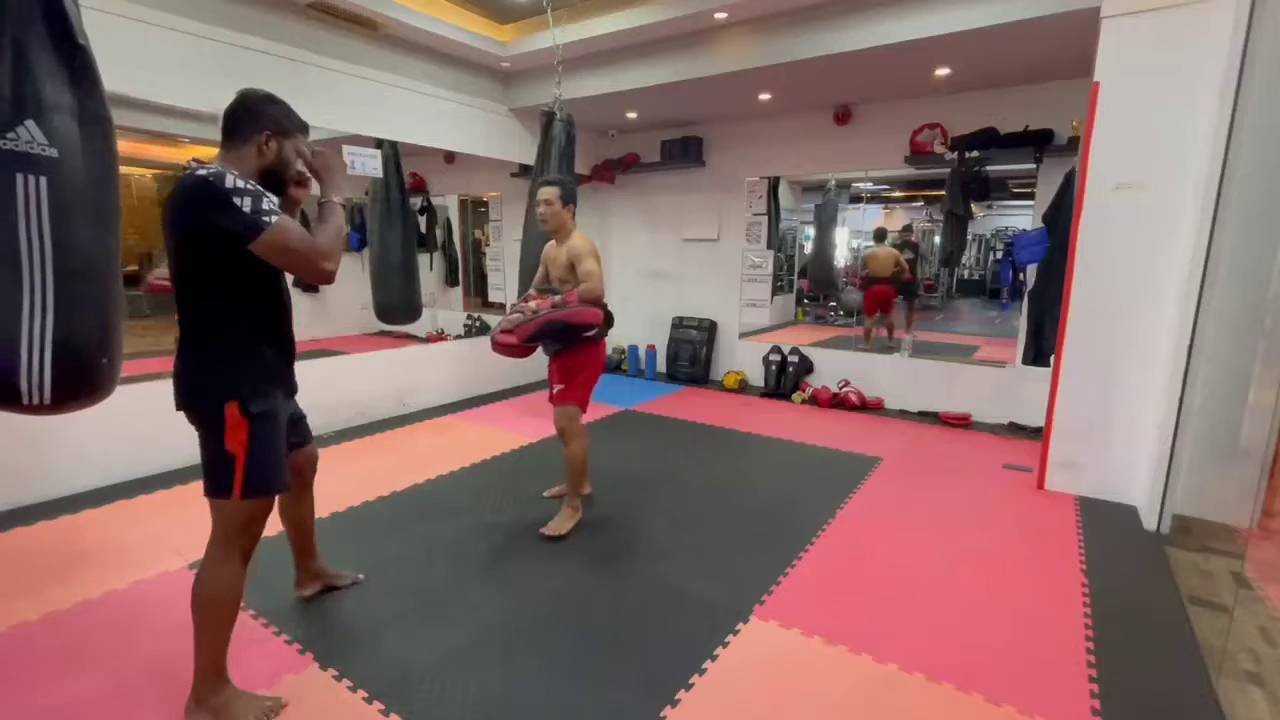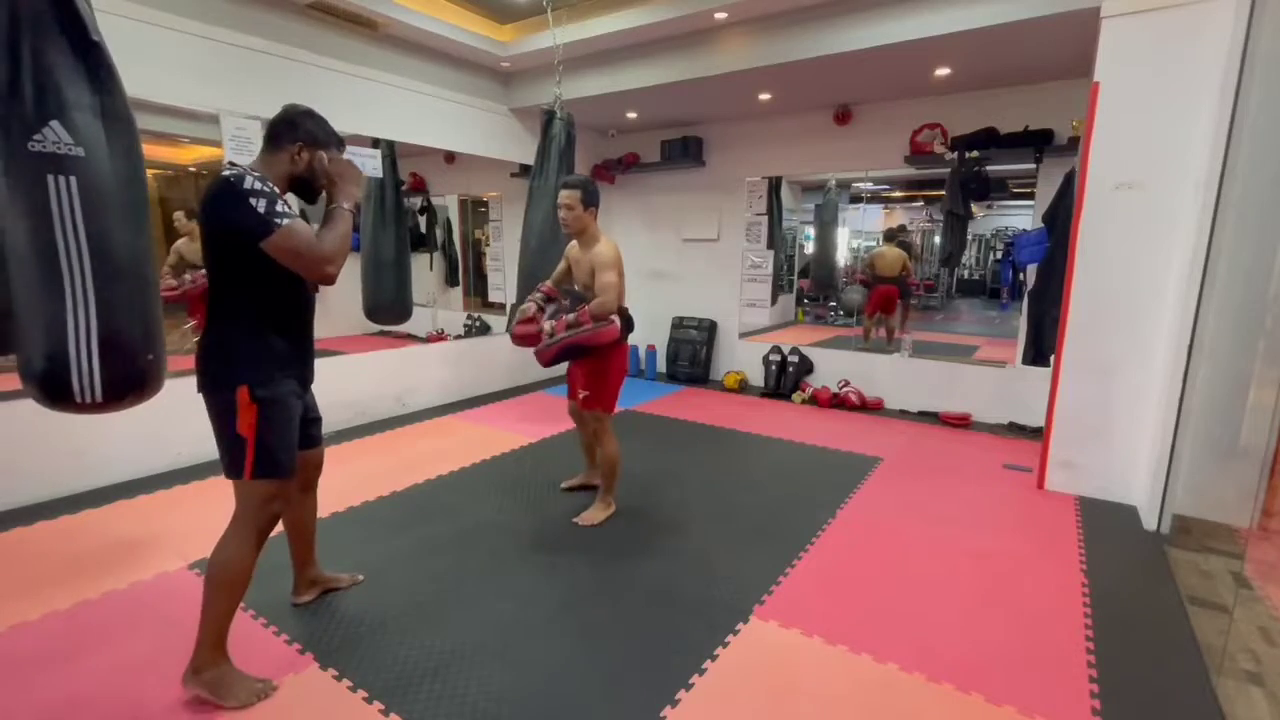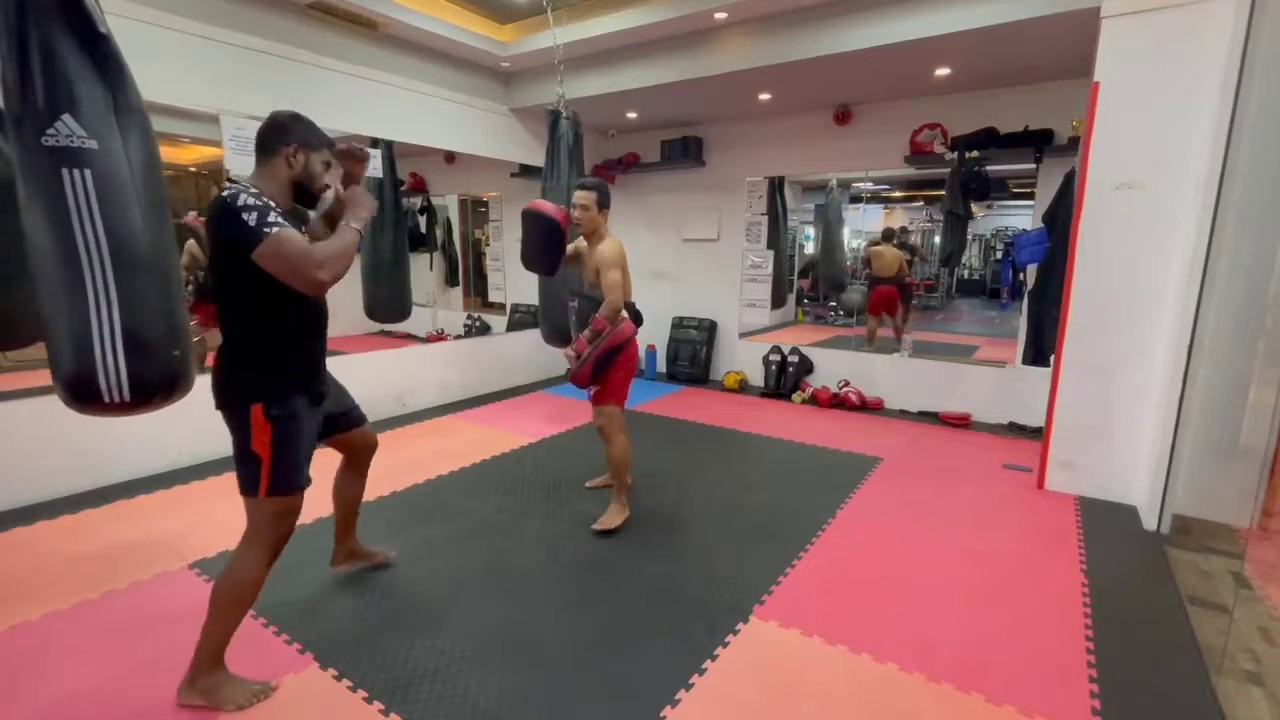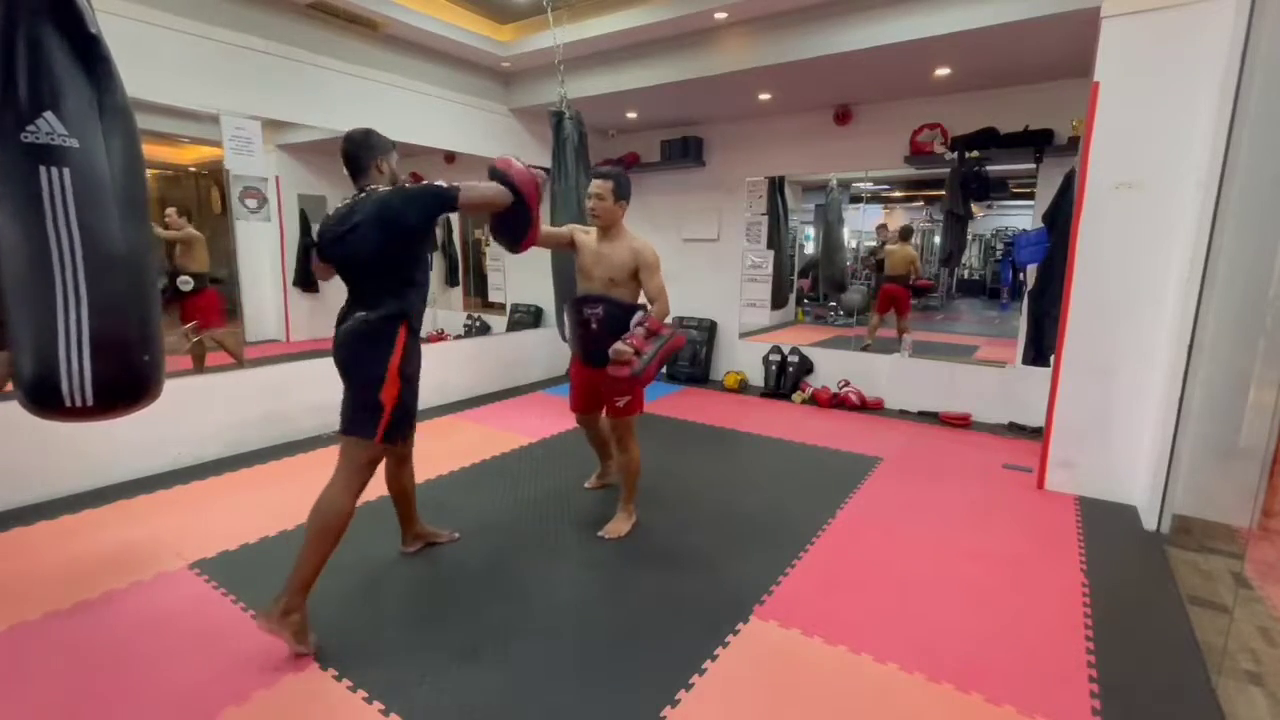
dt=0.5s
person 1, frame 1
left shoulder: (216, 191)
right shoulder: (221, 190)
left elbow: (271, 261)
right elbow: (320, 265)
left wrist: (288, 208)
right wrist: (330, 191)
left hip: (255, 376)
right hip: (234, 386)
left knee: (301, 466)
right knee: (237, 531)
left ankle: (310, 572)
person 1, frame 2
left shoulder: (263, 197)
right shoulder: (242, 190)
left elbow: (308, 260)
right elbow: (323, 265)
left wrist: (334, 205)
right wrist: (346, 200)
left hip: (281, 367)
right hip: (249, 375)
left knee: (305, 470)
right knee: (258, 509)
left ankle: (307, 577)
right ankle: (208, 664)
person 1, frame 3
left shoulder: (282, 211)
right shoulder: (242, 207)
left elbow: (319, 246)
right elbow: (316, 271)
left wrist: (350, 189)
right wrist: (355, 217)
left hip: (306, 373)
right hip: (267, 390)
left knee: (362, 443)
right knee: (271, 529)
left ankle: (347, 547)
right ankle: (204, 675)
person 1, frame 4
left shoulder: (336, 221)
right shoulder: (412, 199)
left elbow: (322, 271)
right elbow: (498, 197)
right wrist: (447, 195)
left hip: (359, 335)
right hip: (388, 342)
left knee: (400, 441)
right knee: (355, 468)
left ankle: (413, 531)
right ankle: (289, 607)
person 2, frame 1
left shoulder: (580, 246)
right shoulder: (549, 250)
left elbow: (595, 290)
right elbow: (537, 290)
left hip: (583, 346)
right hip: (562, 344)
left knee: (567, 424)
right knee: (567, 420)
left ankle: (572, 508)
right ankle: (578, 482)
person 2, frame 2
left shoulder: (604, 252)
right shoulder: (573, 249)
left elbow: (607, 305)
right elbow: (555, 282)
right wrist: (535, 304)
left hip: (606, 349)
left knee: (599, 424)
right knee: (578, 412)
left ankle: (606, 499)
right ankle: (592, 472)
person 2, frame 3
left shoulder: (608, 250)
right shoulder: (584, 245)
left elbow: (614, 304)
left hip: (615, 347)
left knee: (608, 421)
right knee: (606, 416)
left ankle: (620, 503)
right ankle: (618, 473)
person 2, frame 4
left shoulder: (640, 252)
right shoulder: (578, 236)
left elbow: (661, 306)
right elbow: (533, 234)
left hip: (619, 356)
right hip: (583, 353)
left knee: (624, 432)
right knee: (586, 418)
left ankle: (627, 510)
right ankle: (607, 469)
